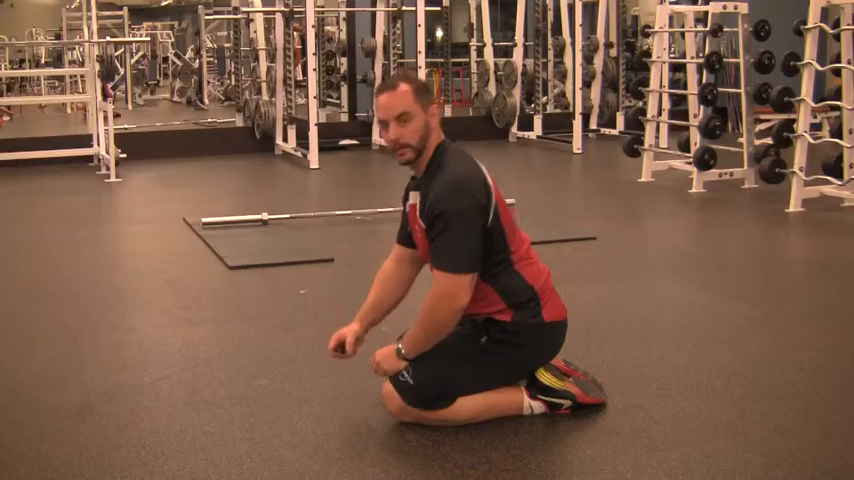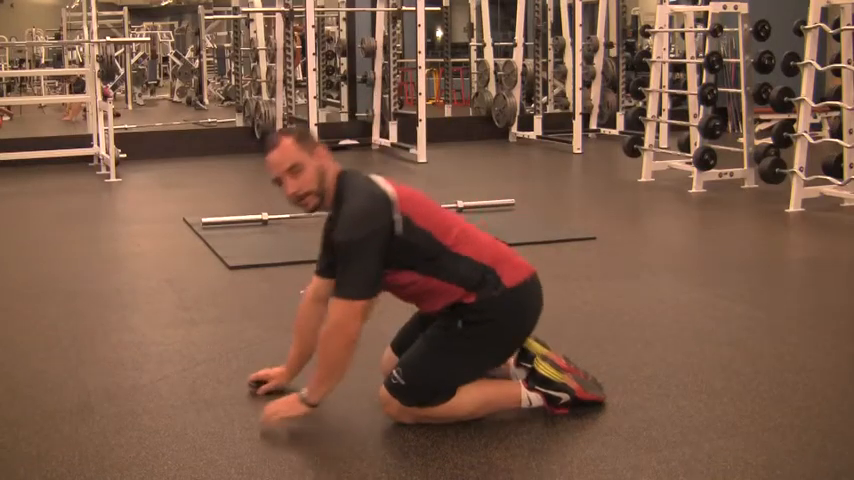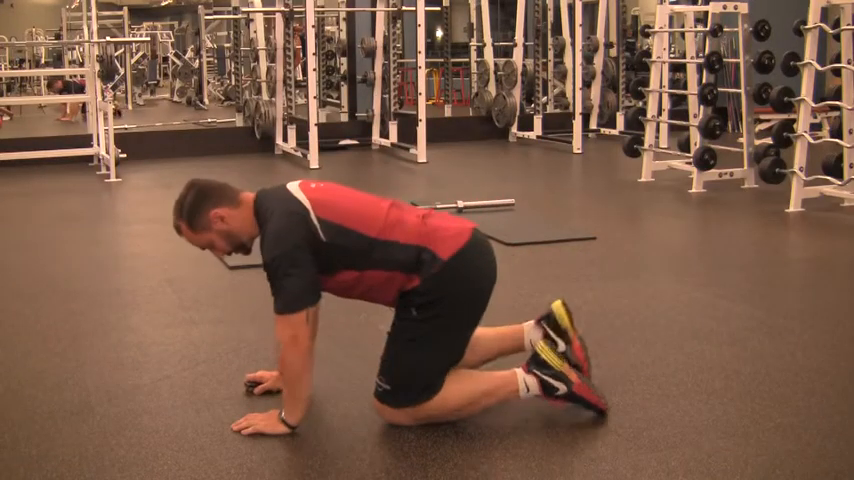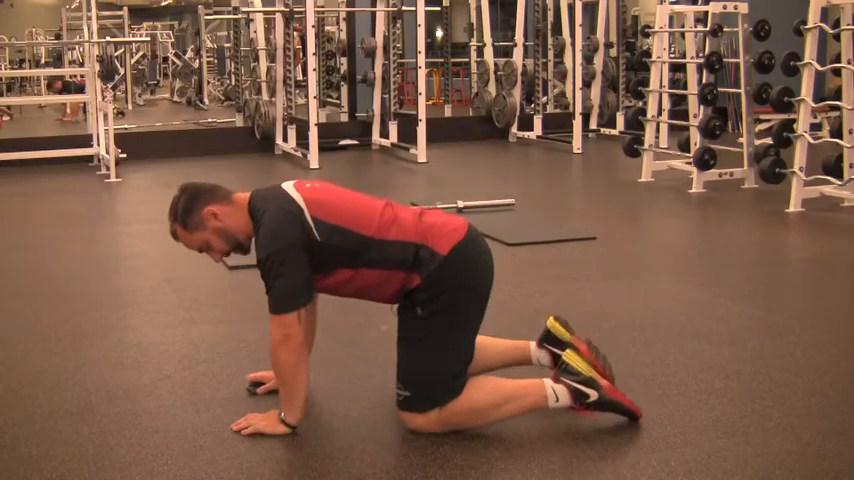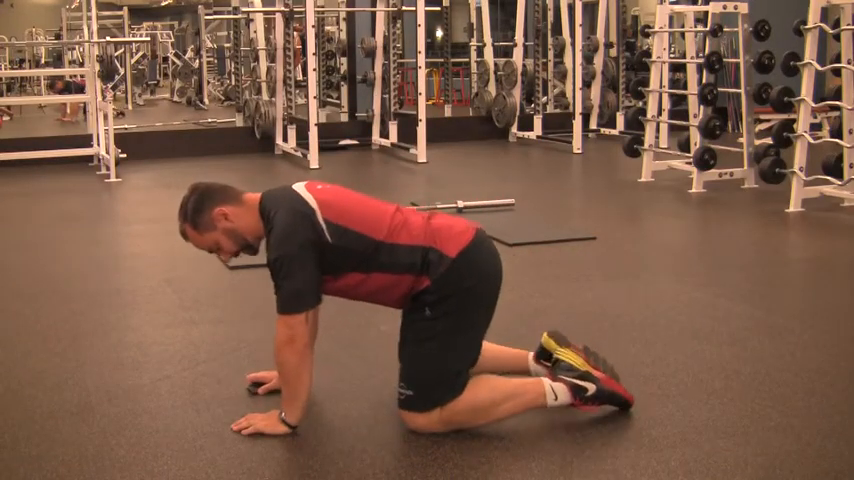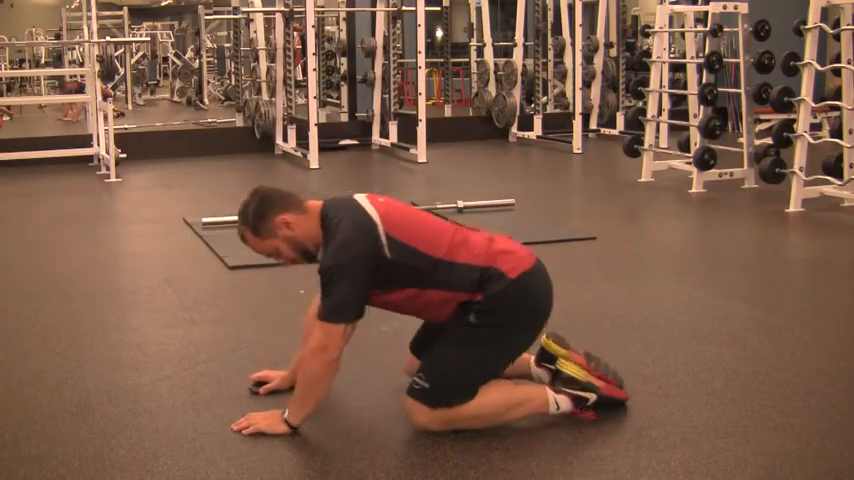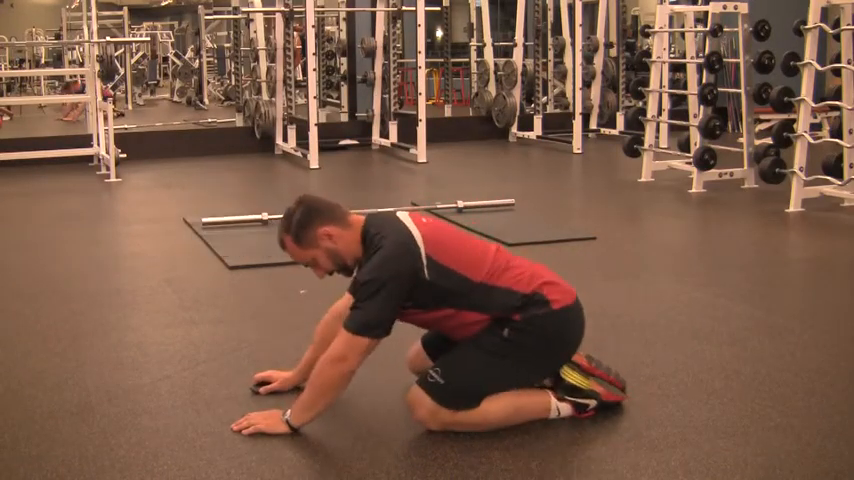
dt=0.7s
person 1, frame 1
left shoulder: (453, 187)
right shoulder: (423, 182)
left elbow: (451, 299)
right elbow: (402, 264)
left wrist: (402, 353)
right wrist: (360, 324)
left hip: (520, 324)
right hip: (498, 312)
left knee: (402, 399)
right knee: (414, 355)
left ankle: (538, 394)
right ankle: (525, 366)
person 1, frame 2
left shoulder: (359, 214)
right shoulder: (344, 209)
left elbow: (344, 327)
right elbow: (317, 299)
left wrist: (307, 398)
right wrist: (288, 371)
left hip: (500, 300)
right hip: (485, 292)
left knee: (399, 402)
right knee: (393, 364)
left ankle: (536, 387)
right ankle: (518, 360)
person 1, frame 3
left shoulder: (281, 232)
right shoulder: (284, 202)
left elbow: (295, 337)
right elbow: (306, 306)
left wrist: (288, 417)
right wrist: (289, 375)
left hip: (449, 270)
right hip: (460, 251)
left knee: (398, 404)
right knee: (435, 356)
left ankle: (535, 379)
right ankle: (542, 334)
person 1, frame 4
left shoulder: (275, 231)
right shoulder: (278, 204)
left elbow: (287, 333)
right elbow: (304, 305)
left wrist: (288, 415)
right wrist: (289, 373)
left hip: (446, 269)
right hip: (452, 250)
left knee: (422, 412)
right knee: (436, 359)
left ankle: (565, 388)
right ankle: (545, 348)
person 1, frame 5
left shoulder: (287, 232)
right shoulder: (288, 205)
left elbow: (294, 336)
right elbow: (305, 312)
left wrist: (288, 417)
right wrist: (290, 374)
left hip: (457, 273)
right hip: (462, 256)
left knee: (421, 413)
right knee: (422, 364)
left ankle: (563, 386)
right ankle: (543, 360)
person 1, frame 6
left shoulder: (347, 242)
right shoulder: (341, 215)
left elbow: (327, 347)
right elbow: (323, 311)
left wrist: (290, 419)
right wrist: (293, 374)
left hip: (510, 293)
right hip: (505, 277)
left knee: (426, 410)
right knee: (418, 367)
left ankle: (566, 393)
right ankle: (543, 363)
person 1, frame 7
left shoulder: (390, 258)
right shoulder: (382, 231)
left elbow: (344, 358)
right elbow: (342, 313)
left wrist: (291, 420)
right wrist: (297, 375)
left hip: (545, 319)
right hip: (533, 304)
left knee: (428, 407)
right knee: (420, 361)
left ankle: (568, 398)
right ankle: (551, 369)
